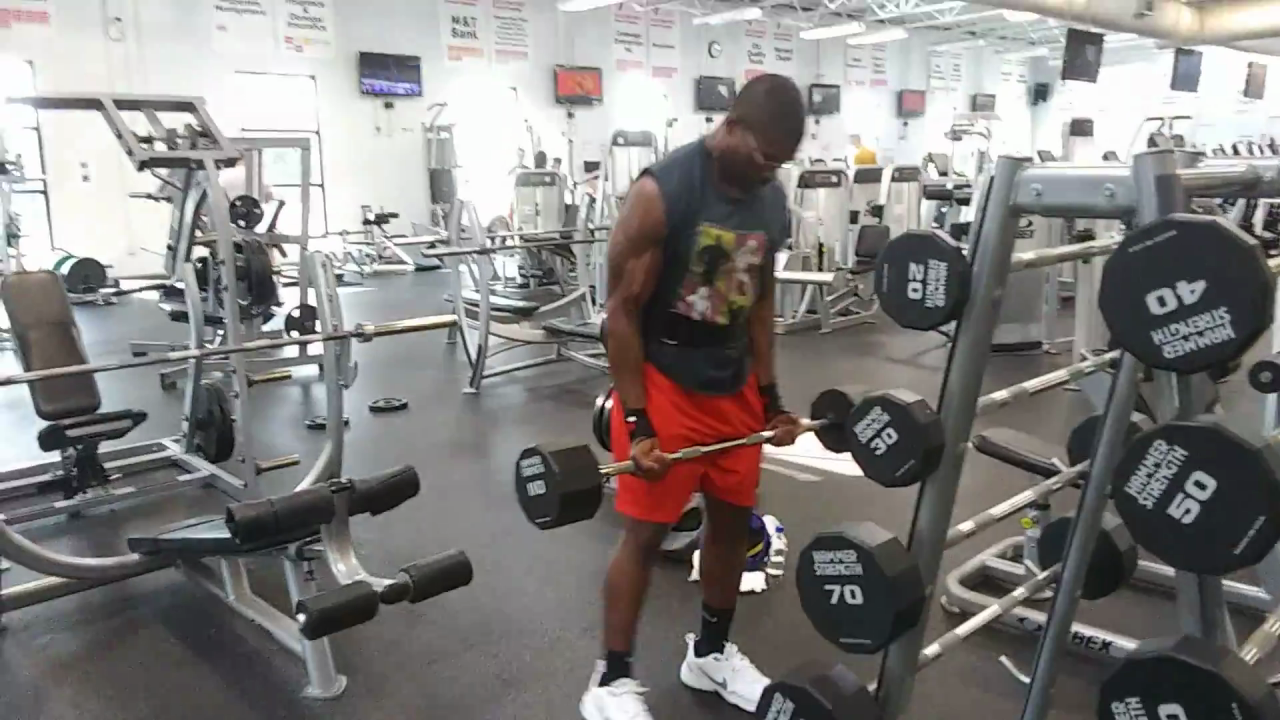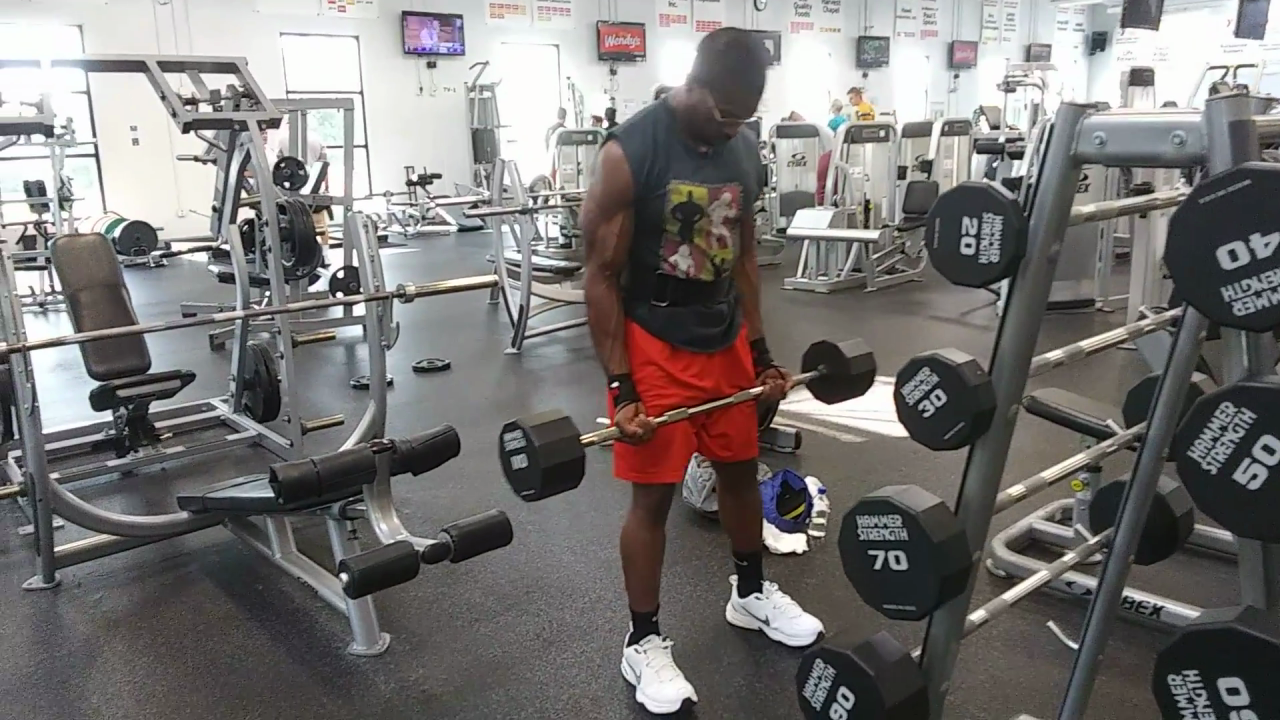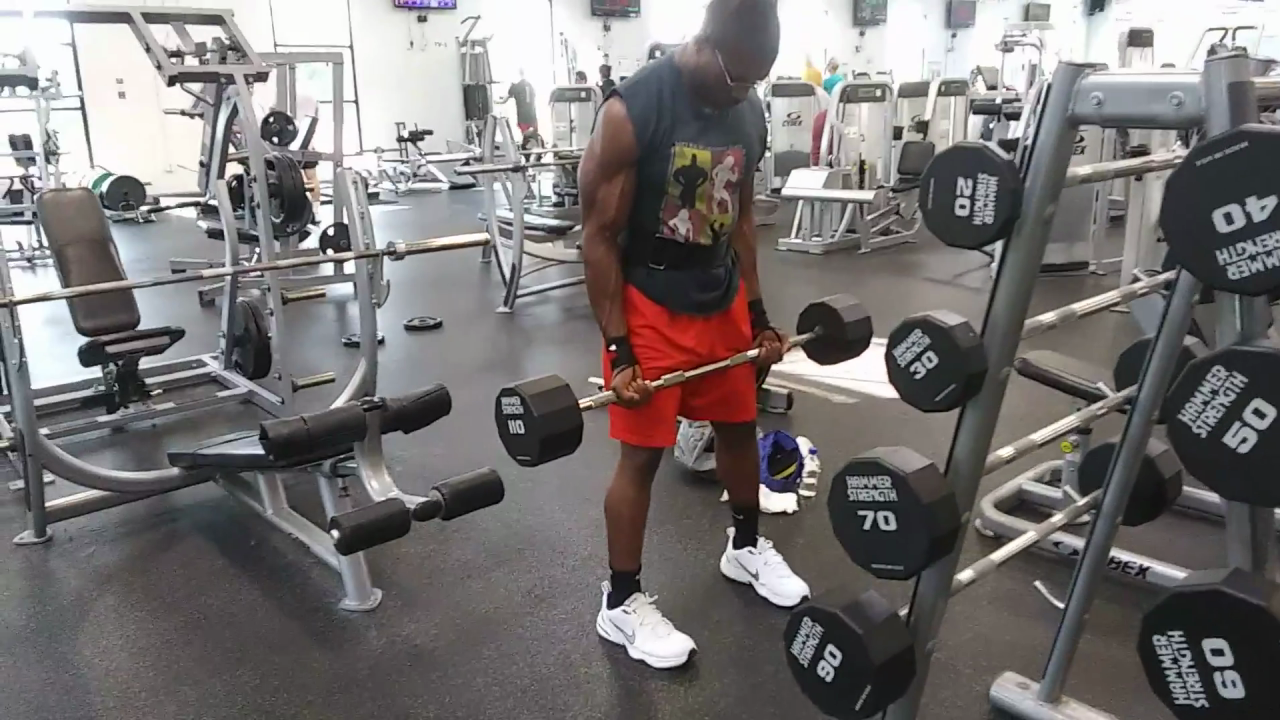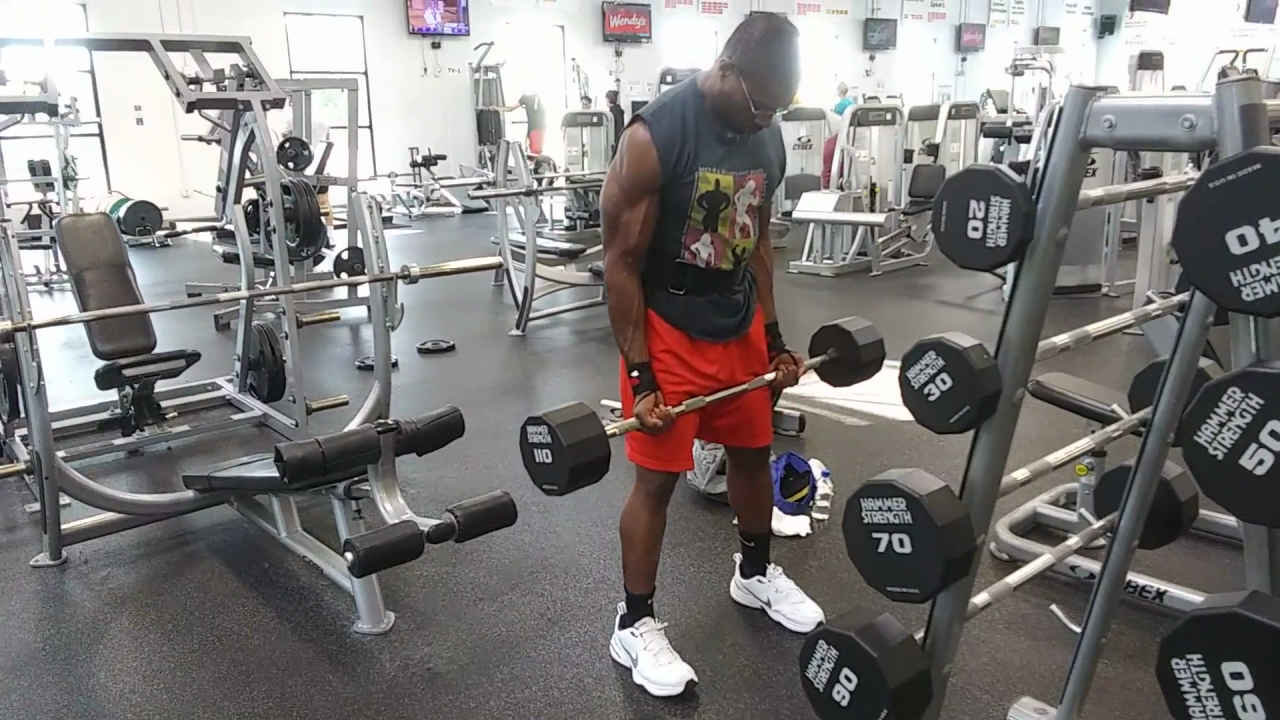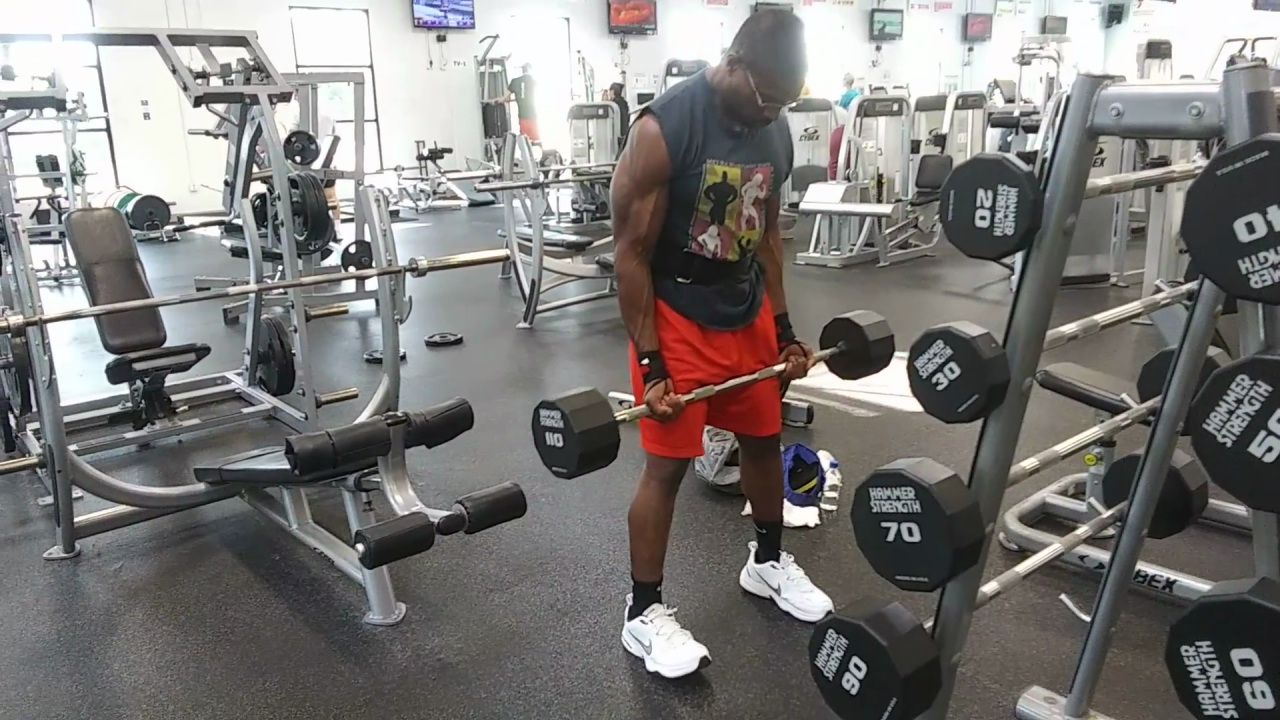
dt=1s
person 1, frame 1
left shoulder: (773, 201)
right shoulder: (660, 191)
right elbow: (622, 311)
left wrist: (769, 397)
right wrist: (637, 422)
left hip: (733, 389)
right hip: (664, 385)
left knee: (734, 520)
right knee: (646, 532)
left ankle: (710, 652)
person 1, frame 2
left shoulder: (744, 152)
right shoulder: (629, 153)
right elbow: (601, 276)
left wrist: (760, 351)
right wrist: (620, 388)
left hip: (726, 340)
right hip: (654, 346)
left knee: (741, 471)
right knee: (653, 494)
left ankle: (750, 592)
right ankle: (643, 643)
person 1, frame 3
left shoulder: (749, 112)
right shoulder: (632, 110)
right elbow: (599, 237)
left wrist: (757, 314)
right wrist: (618, 350)
left hip: (722, 301)
right hip: (650, 306)
left knee: (739, 427)
right knee: (642, 453)
left ankle: (746, 546)
right ankle: (621, 603)
person 1, frame 4
left shoulder: (767, 137)
right shoulder: (654, 136)
right elbow: (621, 264)
left wrist: (774, 337)
right wrist: (640, 376)
left hip: (740, 326)
right hip: (668, 330)
left knee: (754, 452)
right knee: (657, 476)
left ankle: (755, 572)
right ankle: (634, 625)
person 1, frame 5
left shoulder: (775, 132)
right shoulder: (663, 129)
right elbow: (631, 254)
left wrist: (783, 329)
right wrist: (651, 365)
left hip: (747, 313)
right hip: (677, 317)
left knee: (764, 440)
right knee: (667, 465)
left ankle: (768, 560)
right ankle: (644, 613)
